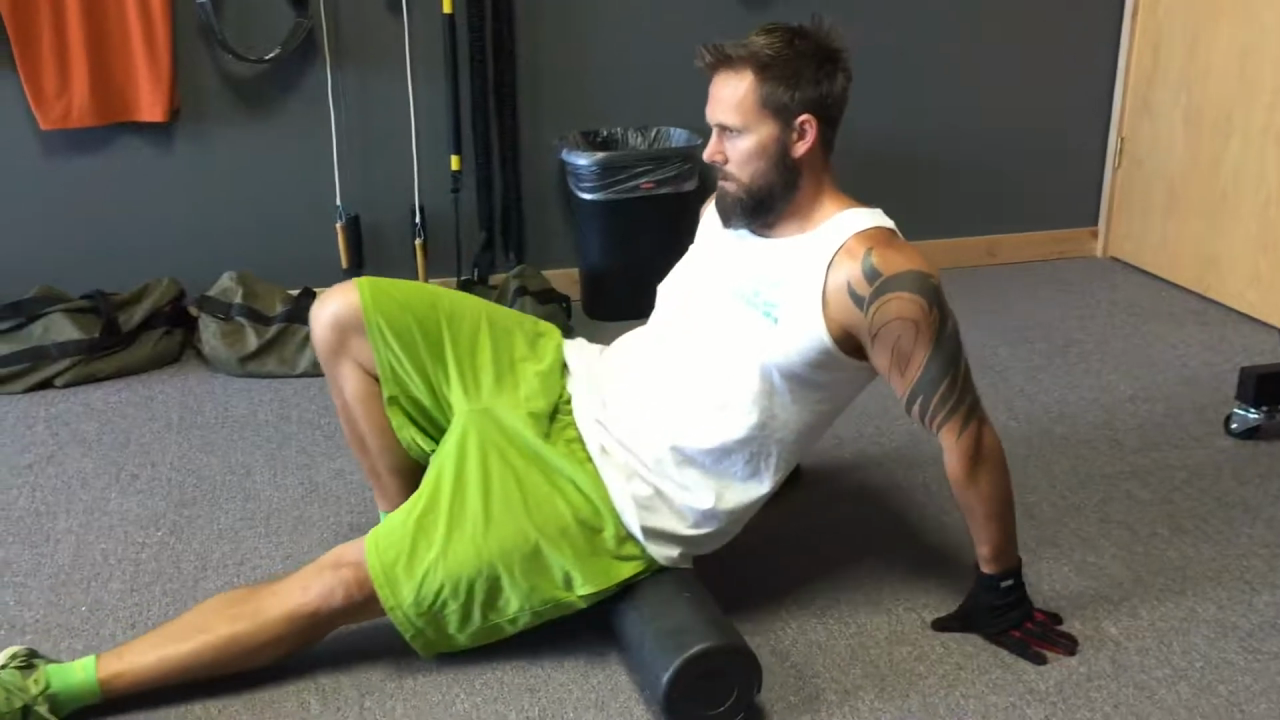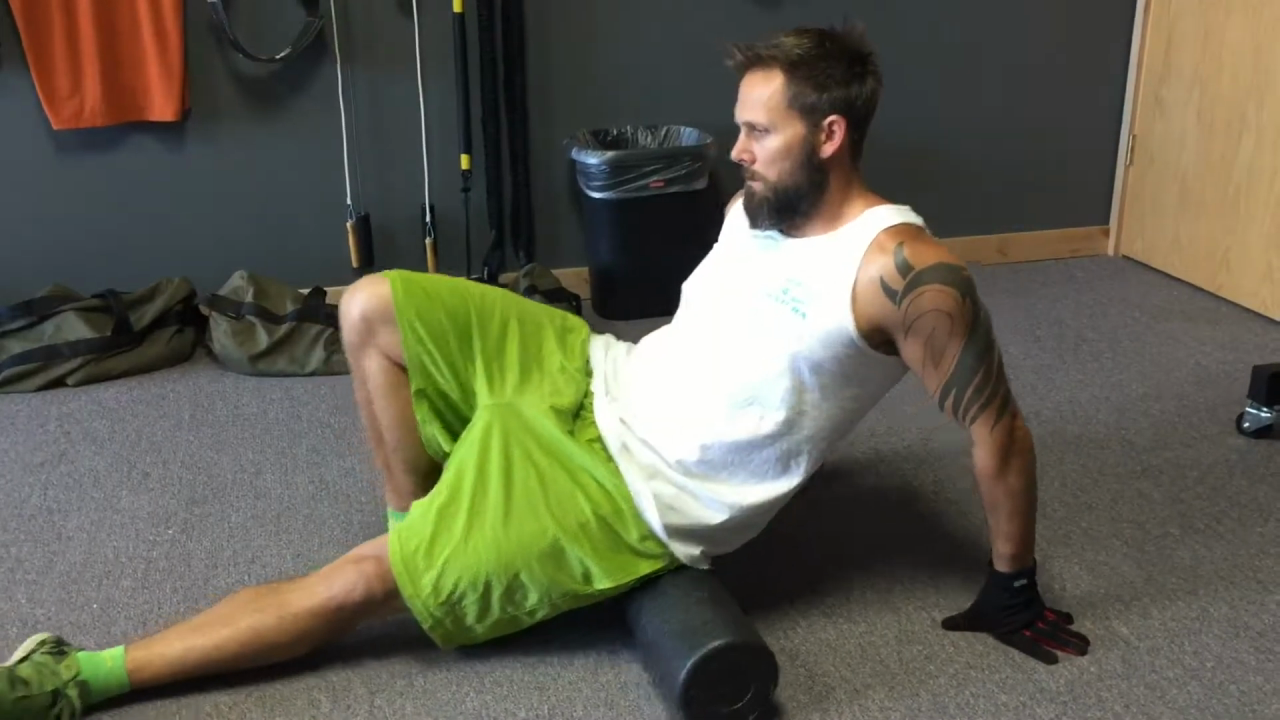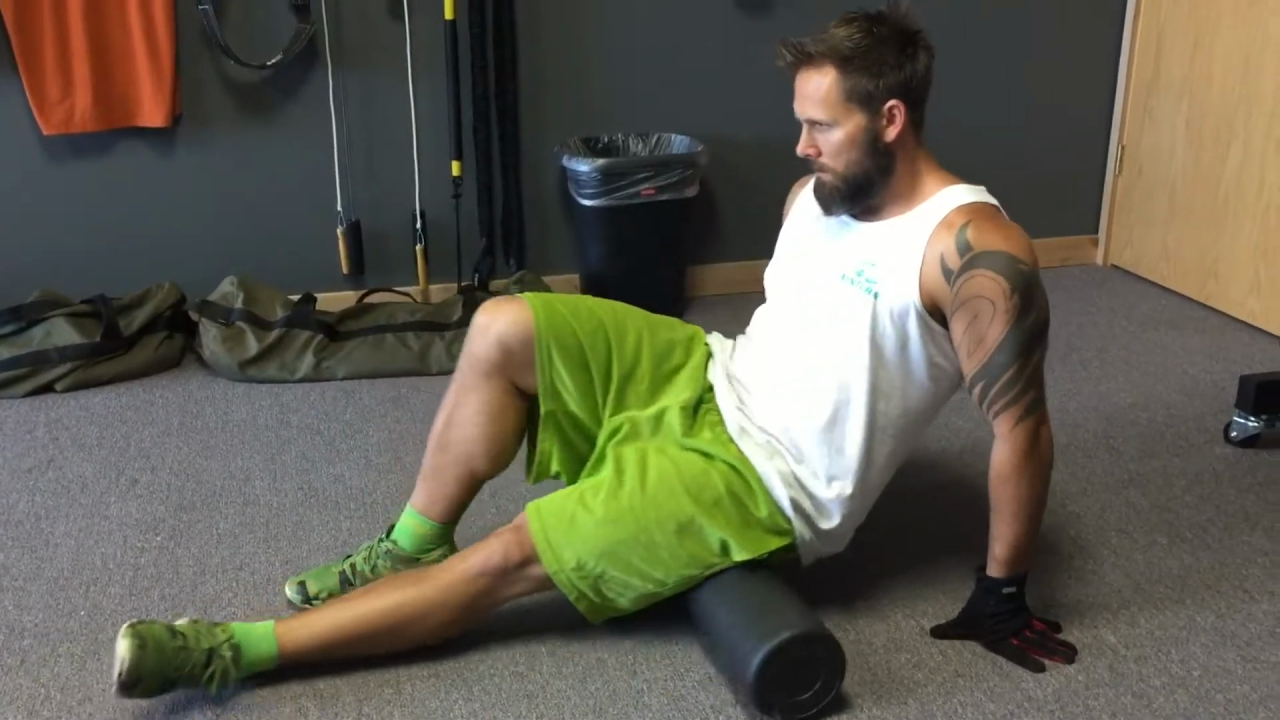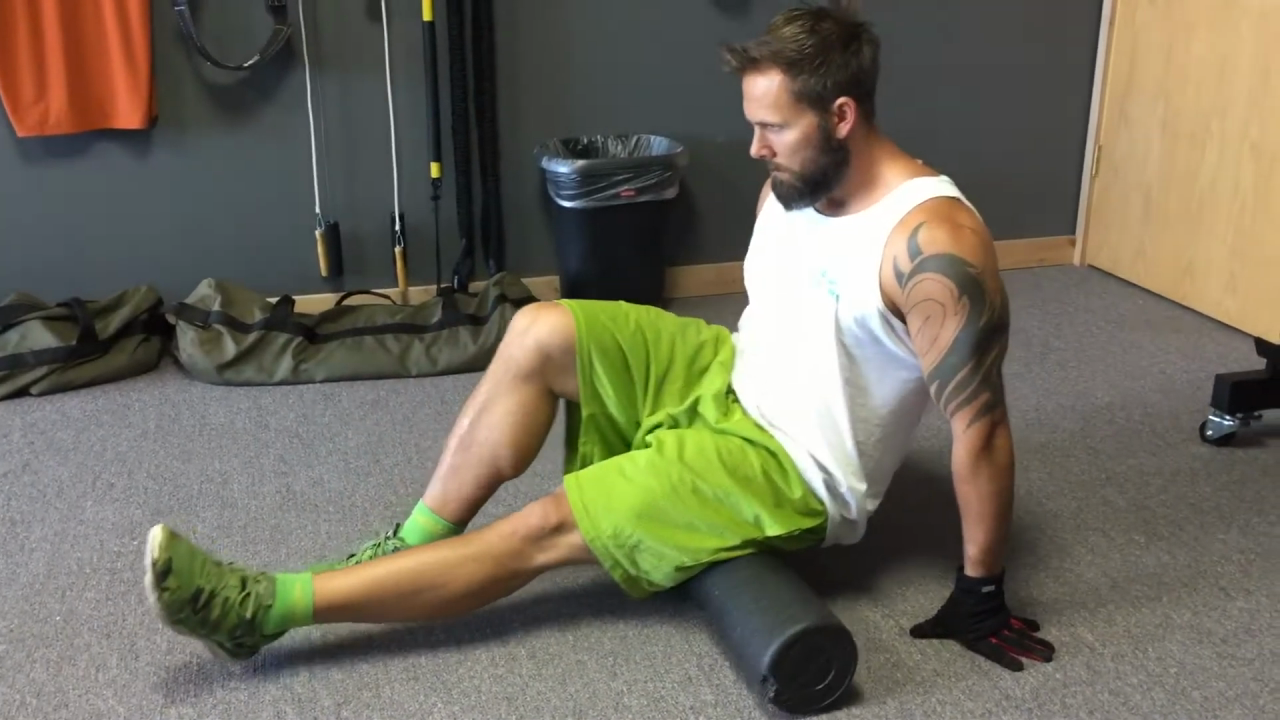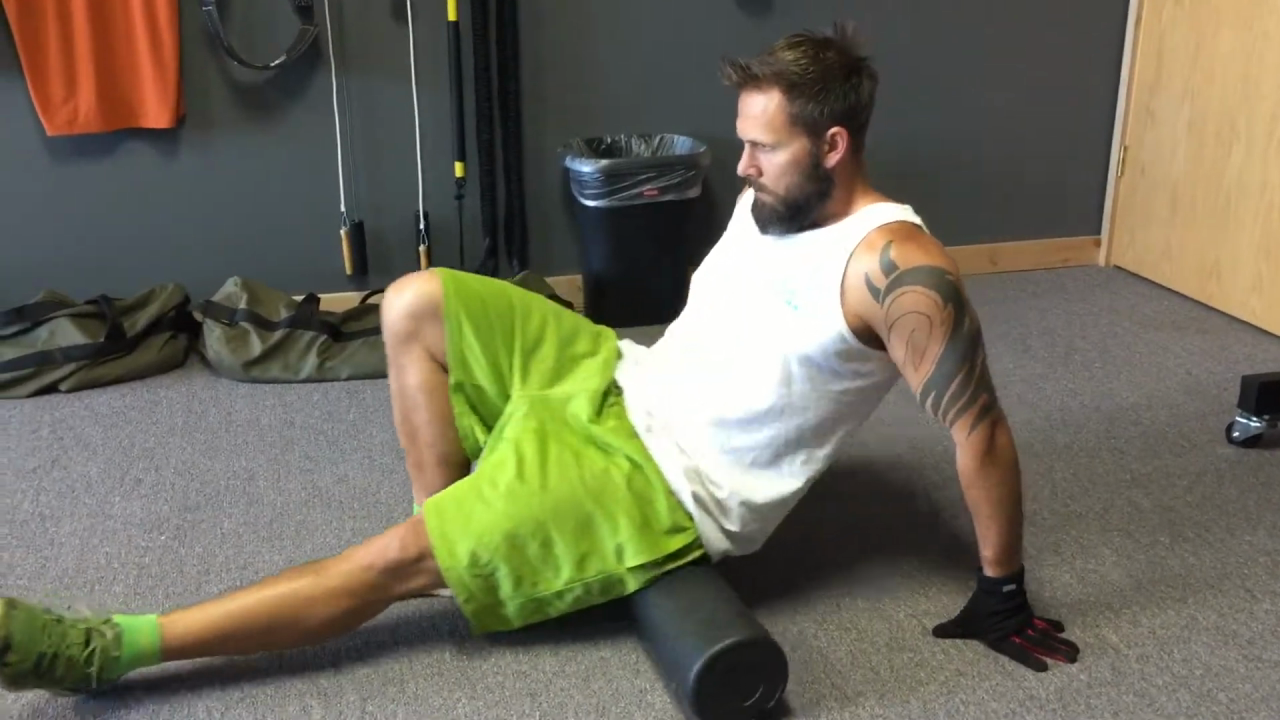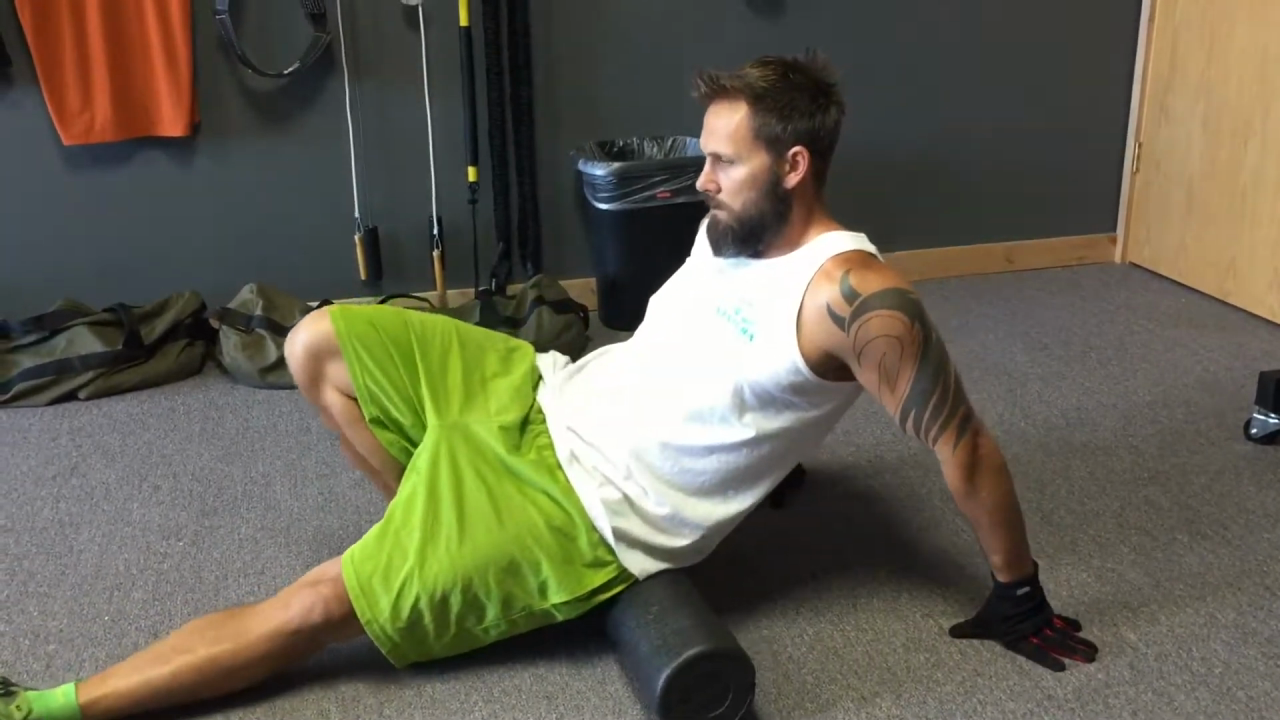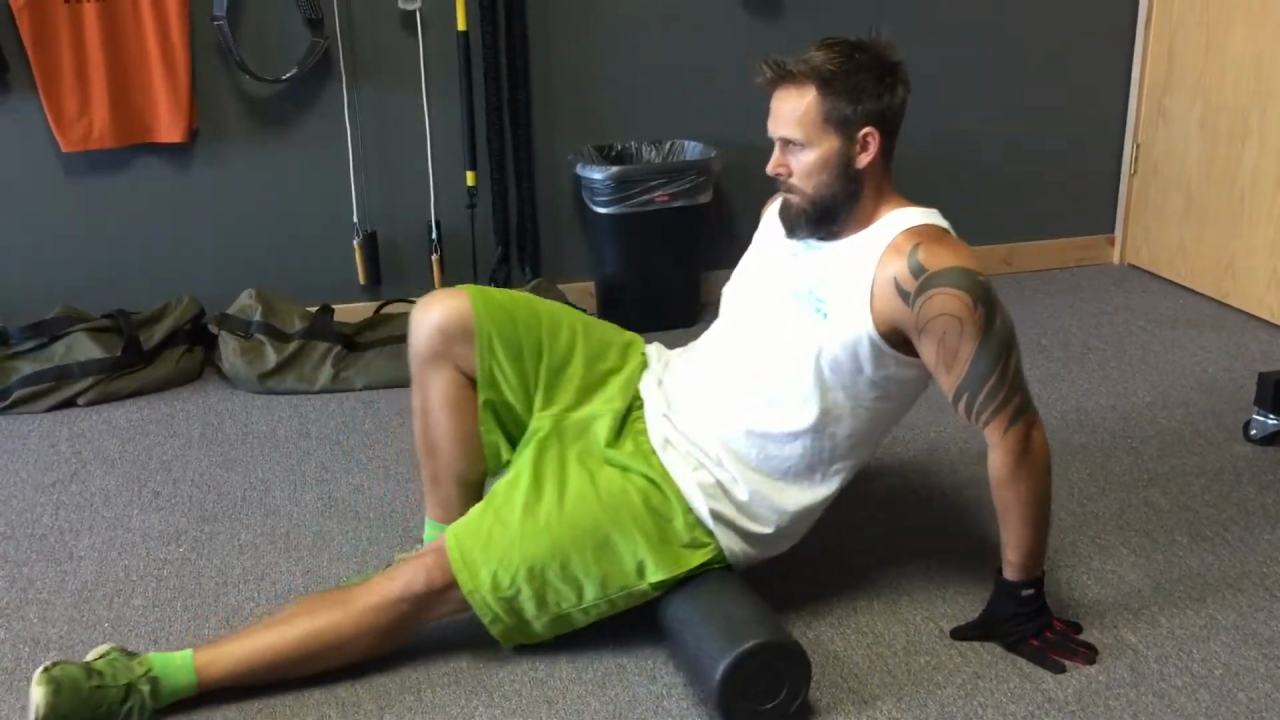
dt=0.7s
person 1, frame 1
left shoulder: (869, 271)
right shoulder: (735, 203)
left elbow: (964, 435)
left wrist: (999, 591)
left hip: (615, 495)
right hip: (574, 385)
left knee: (337, 586)
right knee: (344, 316)
right ankle: (409, 533)
person 1, frame 2
left shoulder: (898, 266)
right shoulder: (759, 205)
left elbow: (995, 428)
left wrist: (1012, 589)
left hip: (634, 492)
right hip: (596, 378)
left knee: (363, 580)
right knee: (375, 307)
right ankle: (415, 528)
person 1, frame 3
left shoulder: (970, 247)
right shoulder: (817, 196)
left elbow: (1021, 427)
left wrist: (1001, 596)
left hip: (760, 481)
right hip: (712, 382)
left knee: (510, 559)
right knee: (505, 329)
left ankle: (238, 651)
right ankle: (410, 550)
person 1, frame 4
left shoulder: (930, 242)
right shoulder: (791, 184)
left elbow: (980, 426)
left wrist: (981, 596)
left hip: (790, 471)
right hip: (730, 380)
left knee: (542, 531)
right knee: (541, 333)
left ankle: (266, 606)
right ankle: (416, 545)
person 1, frame 5
left shoulder: (893, 266)
right shoulder: (769, 197)
left elbow: (978, 429)
left wrist: (1001, 595)
left hip: (666, 487)
right hip: (620, 384)
left knee: (398, 561)
right knee: (420, 304)
left ankle: (115, 648)
right ankle: (448, 522)
person 1, frame 6
left shoulder: (850, 296)
right shoulder: (736, 224)
left elbow: (962, 444)
left wrist: (1016, 596)
left hip: (591, 511)
right hip: (545, 400)
left knee: (321, 603)
right knee: (319, 343)
right ankle: (432, 533)
person 1, frame 7
left shoulder: (920, 269)
right shoulder: (795, 207)
left elbow: (1013, 432)
left wrist: (1020, 599)
left hip: (684, 499)
right hip: (642, 392)
left knee: (423, 585)
right knee: (445, 322)
right ankle: (454, 532)
